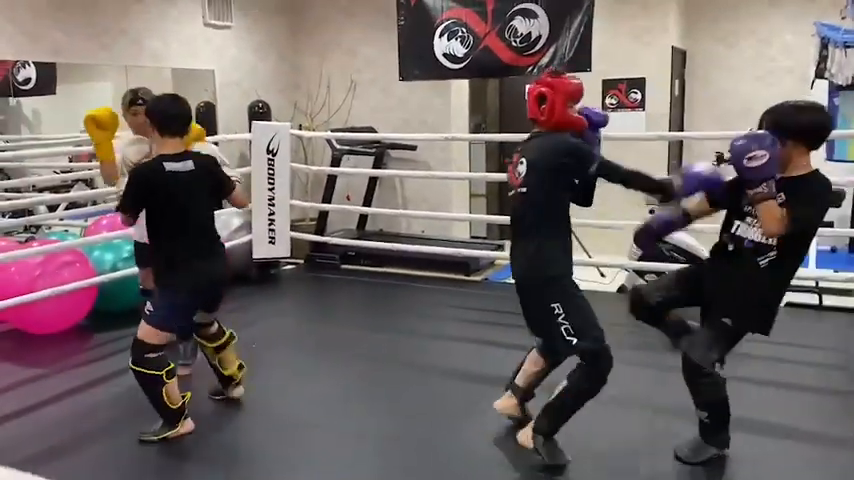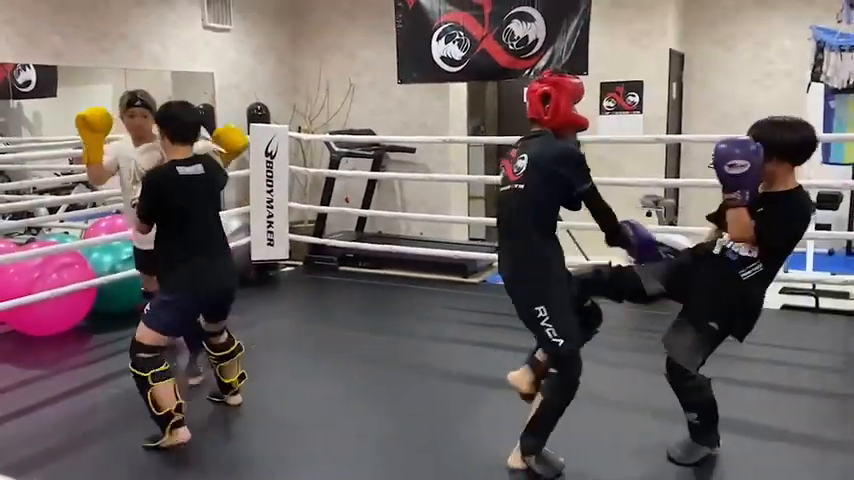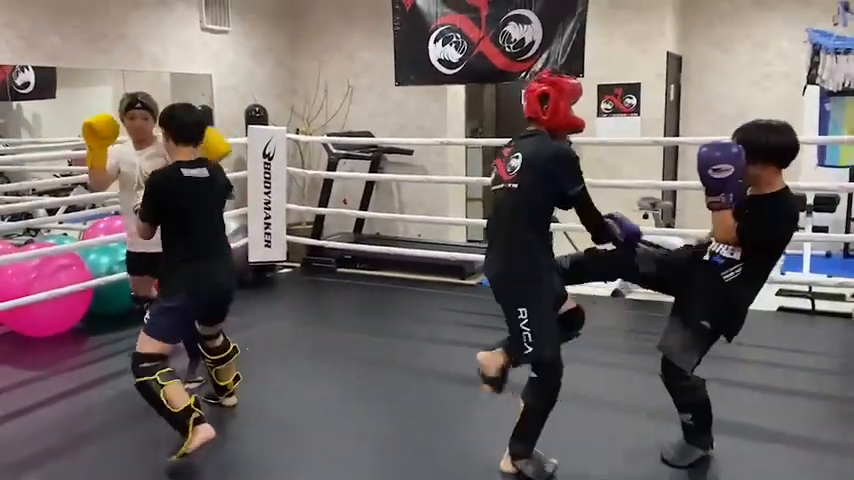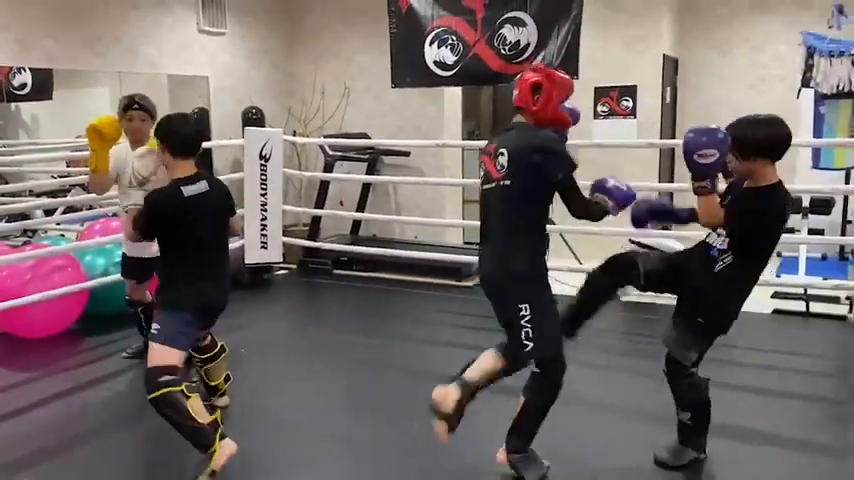
dt=0.1s
person 1, frame 1
left shoulder: (526, 152)
right shoulder: (561, 148)
left elbow: (582, 195)
right elbow: (619, 174)
left wrist: (585, 149)
right wrist: (671, 188)
left hip: (530, 268)
right hip: (545, 272)
left knee: (557, 338)
right knee: (597, 361)
left ankle: (514, 396)
right ankle: (539, 433)
person 1, frame 2
left shoulder: (520, 151)
right shoulder: (561, 151)
right elbow: (593, 203)
right wrist: (621, 235)
left hip: (520, 264)
right hip: (534, 269)
left knee: (586, 315)
right knee: (566, 365)
person 1, frame 3
left shoulder: (512, 150)
right shoulder: (554, 153)
right elbow: (588, 214)
right wrist: (611, 233)
left hip: (506, 263)
right hip: (523, 271)
left knee: (570, 315)
right knee: (547, 369)
left ankle: (502, 358)
person 1, frame 4
left shoulder: (497, 144)
right shoulder: (542, 143)
right elbow: (578, 205)
right wrist: (606, 204)
left hip: (496, 264)
right hip: (518, 272)
left knee: (521, 347)
right knee: (549, 367)
left ankle: (457, 392)
person 2, frame 1
left shoulder: (145, 173)
right shoulder: (206, 164)
left elbow: (127, 219)
right elbow: (239, 200)
right wrist: (220, 186)
left hip: (180, 279)
right hip: (215, 268)
left knee: (147, 350)
right knee: (207, 323)
left ankle: (177, 419)
right ankle: (232, 382)
person 2, frame 2
left shoulder: (157, 177)
right shoulder: (211, 169)
left elbow: (142, 227)
left hip: (184, 283)
right hip: (224, 274)
left knee: (144, 352)
right knee: (216, 330)
left ankle: (173, 427)
right ankle: (231, 389)
person 2, frame 3
left shoulder: (161, 180)
right shoulder: (215, 173)
left elbow: (145, 232)
left hip: (184, 285)
right hip: (223, 278)
left knee: (146, 364)
right knee: (211, 332)
left ankle: (194, 427)
right ankle: (226, 390)
person 2, frame 4
left shoulder: (160, 199)
right shoulder: (216, 187)
left elbow: (134, 235)
right elbow: (235, 229)
left wrist: (138, 206)
left hip: (182, 298)
right hip: (216, 291)
left knee: (160, 379)
right knee: (199, 335)
left ankle: (216, 441)
right ankle: (219, 391)
person 3, frame 1
left shoulder: (819, 189)
right shoulder: (765, 174)
left elbow: (773, 230)
right elbow: (714, 200)
left wrist: (759, 182)
right wrist: (675, 217)
left hip: (752, 290)
right hip: (720, 266)
left knee: (699, 364)
right knee: (645, 300)
left ankle: (714, 441)
right ankle: (693, 341)
person 3, frame 2
left shoulder: (797, 208)
right shoulder: (756, 189)
left elbow: (743, 235)
left wrist: (734, 188)
left hip: (732, 296)
right hip: (696, 270)
left knee: (682, 366)
right knee: (618, 280)
left ankle: (705, 440)
person 3, frame 3
left shoulder: (781, 210)
right shoulder: (746, 190)
left elbow: (726, 235)
left wrist: (719, 191)
left hip: (717, 299)
right hip: (684, 270)
left knee: (676, 366)
right knee: (613, 259)
left ankle: (699, 442)
person 3, frame 4
left shoulder: (771, 201)
right shoulder: (742, 185)
left elbow: (713, 217)
left wrist: (704, 174)
right wrist: (674, 213)
left hip: (718, 291)
right hip: (690, 265)
left knee: (680, 364)
right knee: (618, 268)
left ankle: (692, 444)
right ankle: (564, 327)
person 4, frame 1
right shoulder: (123, 147)
right elbow: (111, 178)
left wrist: (203, 151)
right hip: (144, 229)
right knee: (147, 283)
left ankle: (188, 341)
person 4, frame 2
right shoulder: (117, 150)
right elbow: (96, 179)
left wrist: (221, 153)
right wrist: (92, 143)
right hip: (143, 234)
right knee: (149, 286)
left ankle: (195, 354)
person 4, frame 3
left shoulder: (169, 150)
right shoulder: (116, 152)
right elbow: (97, 184)
left wrist: (210, 160)
right wrist: (94, 149)
right hip: (138, 238)
right knee: (140, 290)
left ankle: (195, 361)
person 4, frame 4
right shoulder: (117, 154)
right elbow: (98, 188)
right wrist: (99, 151)
right hip: (136, 240)
right knee: (135, 293)
right ankle: (150, 339)
